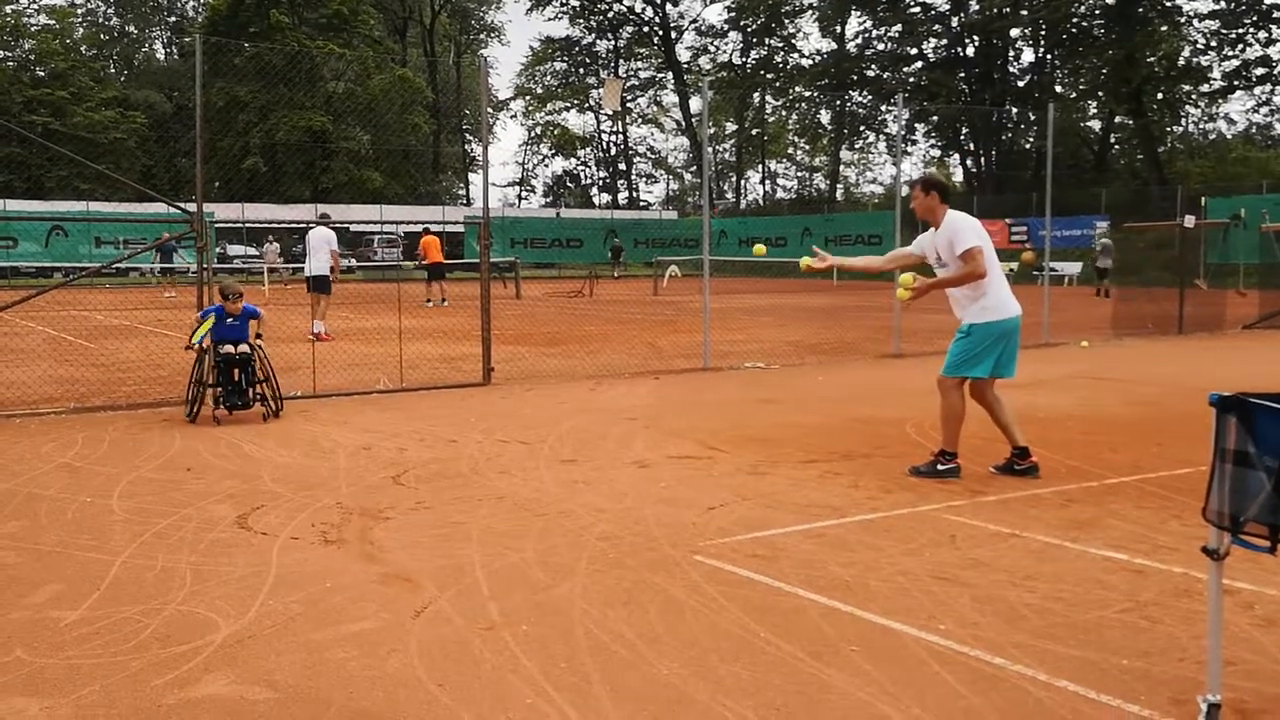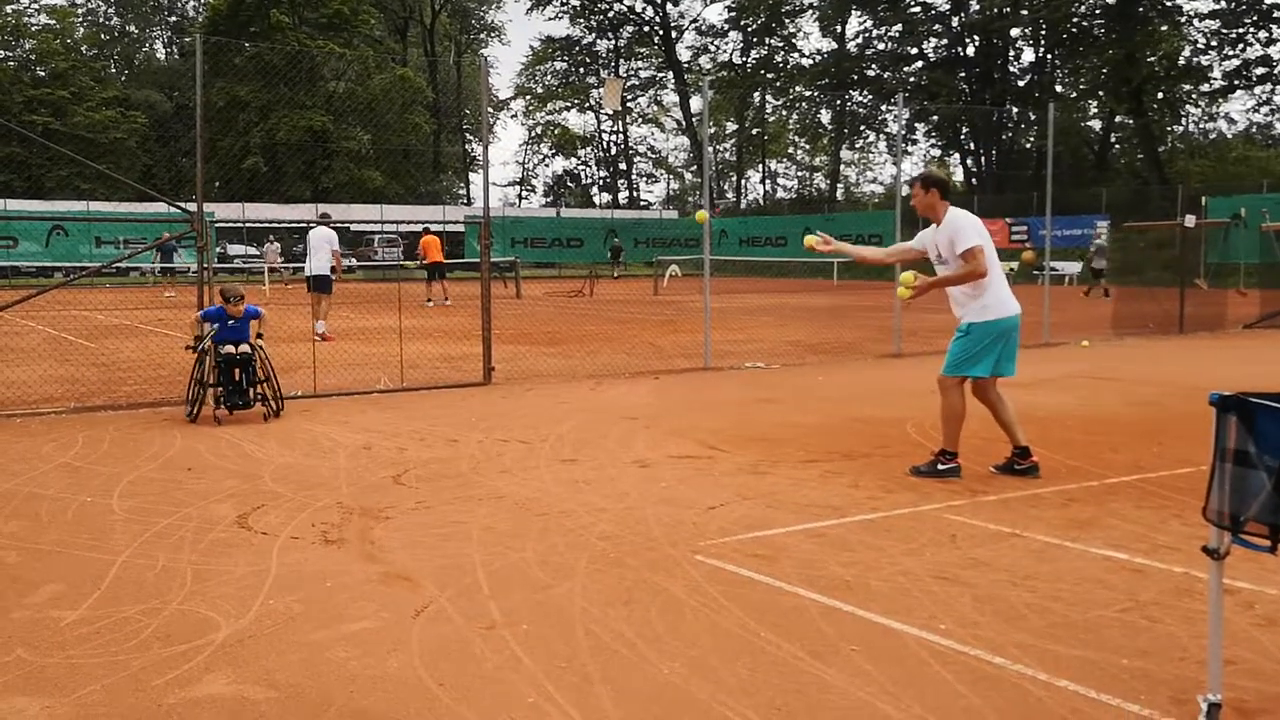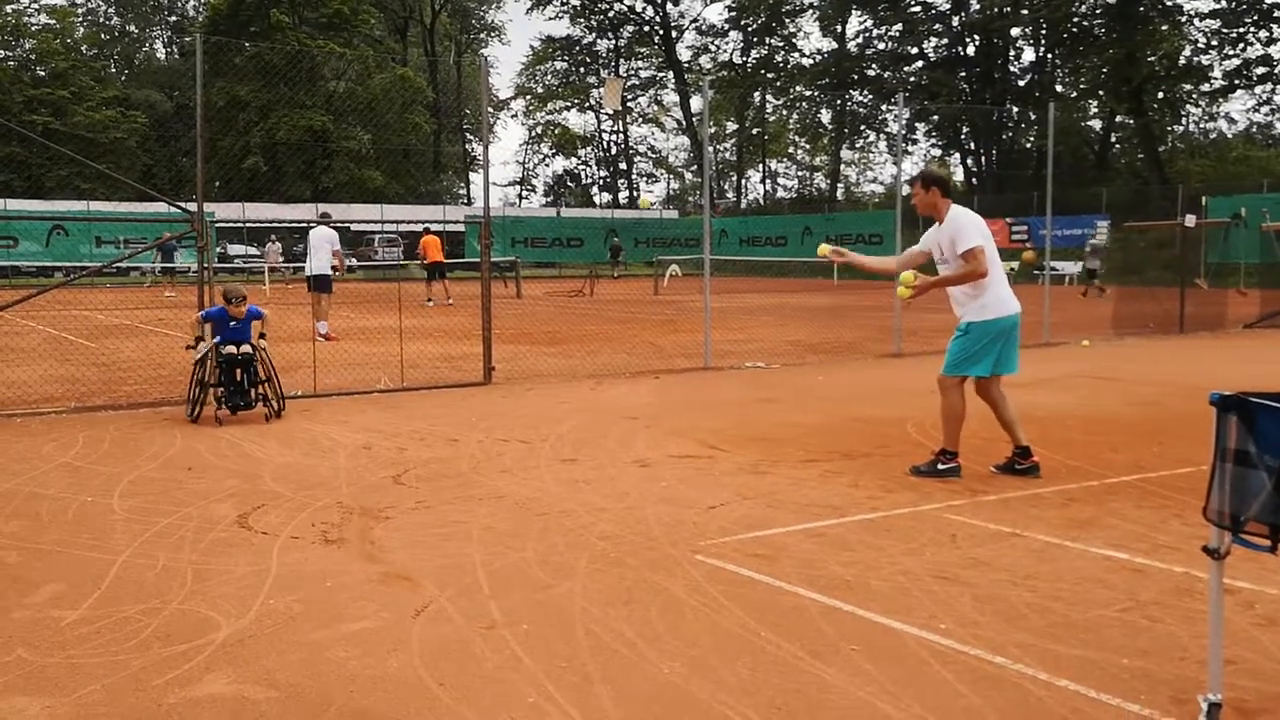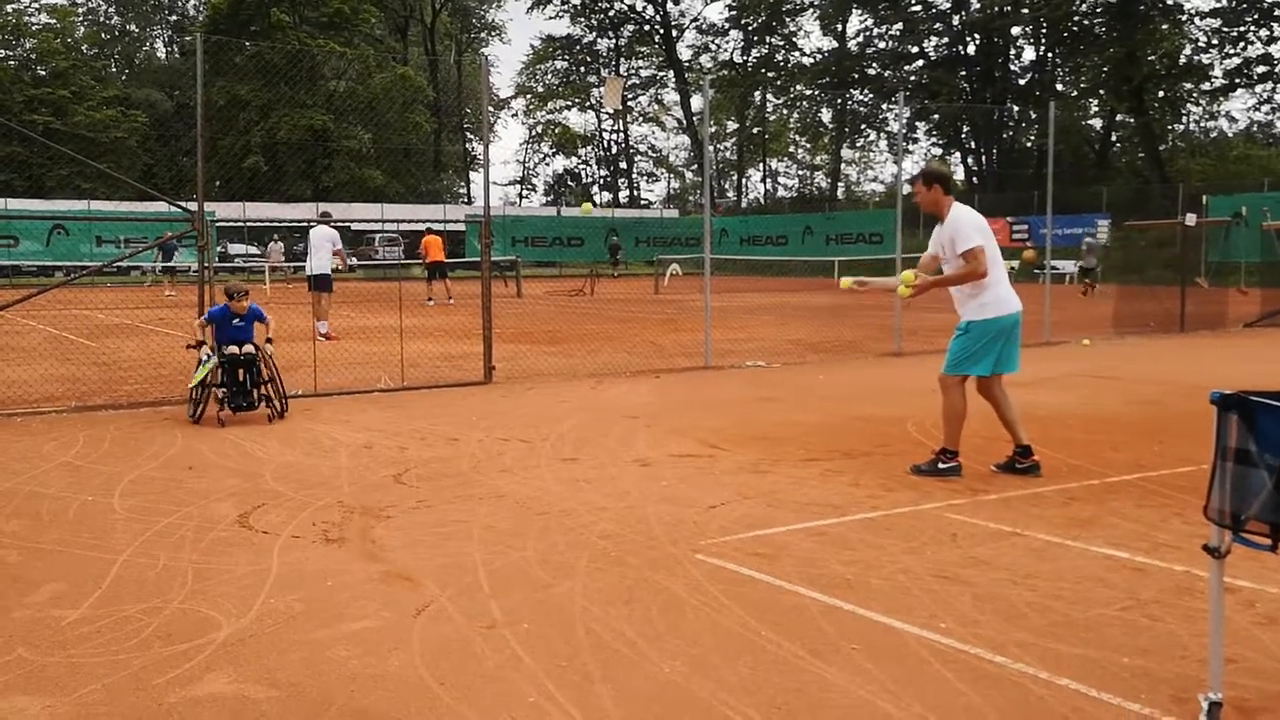
dt=0.1s
person 1, frame 1
left shoulder: (959, 223)
right shoulder: (930, 239)
left elbow: (978, 269)
right elbow: (883, 262)
left wrist: (931, 285)
right wrist: (834, 261)
left hip: (989, 317)
right hip: (1002, 317)
left knee: (949, 382)
right knee: (981, 388)
left ankle: (947, 460)
right ankle: (1023, 457)
person 1, frame 2
left shoulder: (960, 221)
right shoulder: (931, 236)
left elbow: (979, 269)
right elbow: (885, 255)
left wrist: (932, 283)
right wrist: (838, 247)
left hip: (988, 316)
right hip: (1000, 316)
left knee: (949, 381)
right knee: (984, 387)
left ankle: (948, 459)
right ankle: (1023, 457)
person 1, frame 3
left shoulder: (961, 221)
right shoulder: (935, 233)
left elbow: (978, 269)
right elbow: (897, 264)
left wrist: (932, 283)
right wrist: (850, 258)
left hip: (986, 316)
right hip: (1001, 314)
left knee: (949, 381)
right knee: (987, 386)
left ankle: (948, 459)
right ankle: (1023, 457)
person 1, frame 4
left shoulder: (963, 219)
right shoulder: (943, 231)
left elbow: (979, 270)
right elbow: (920, 274)
left wrist: (933, 283)
right wrist: (874, 282)
left hip: (987, 315)
right hip: (1002, 313)
left knee: (951, 379)
right knee: (989, 385)
left ankle: (949, 458)
right ankle: (1024, 456)
